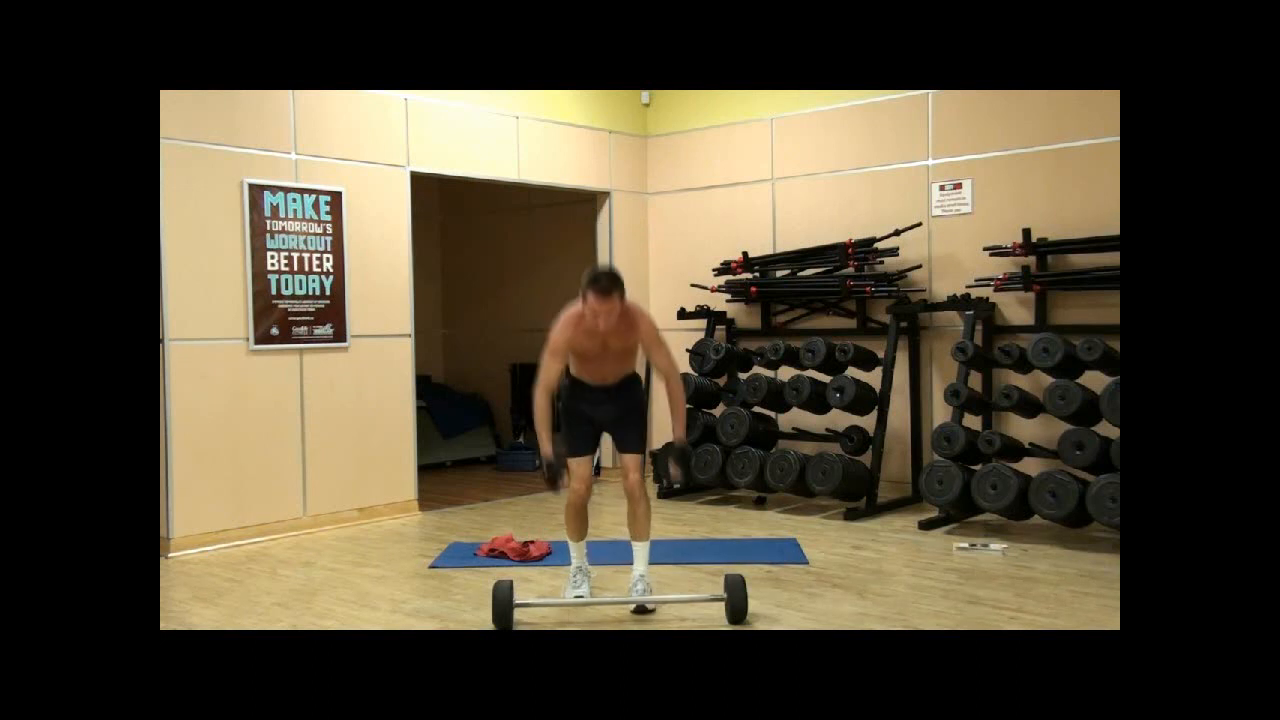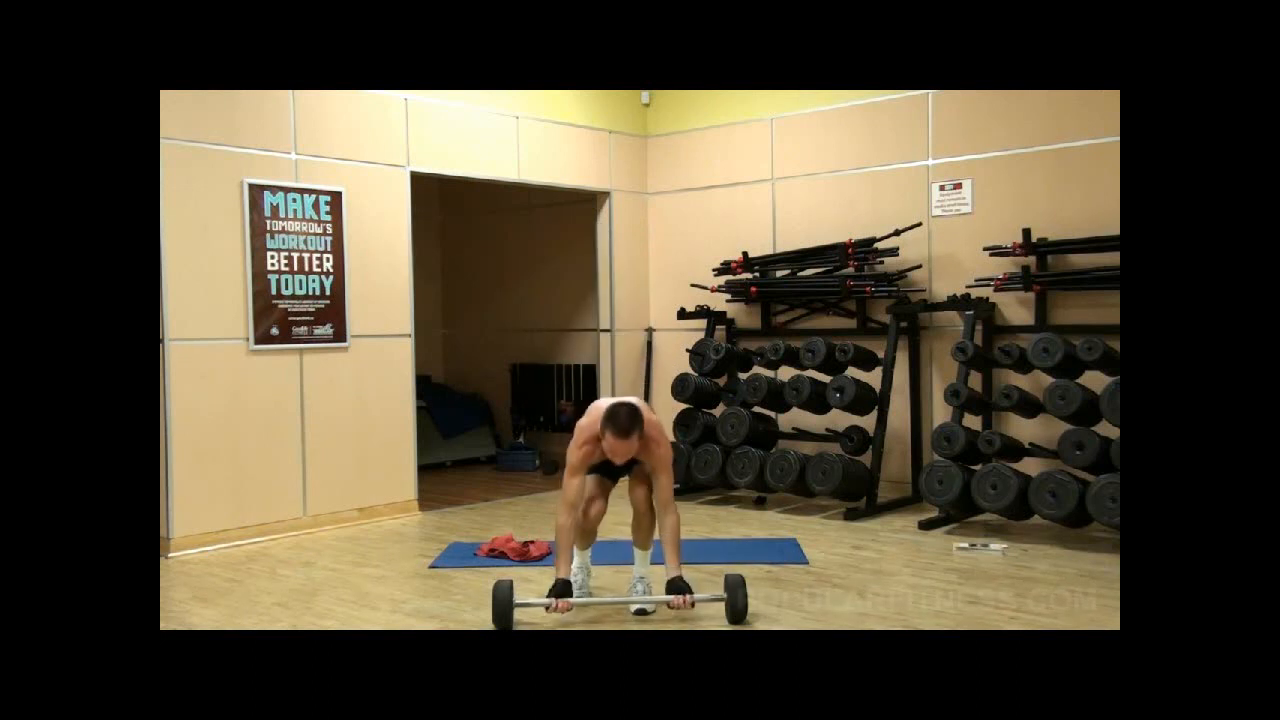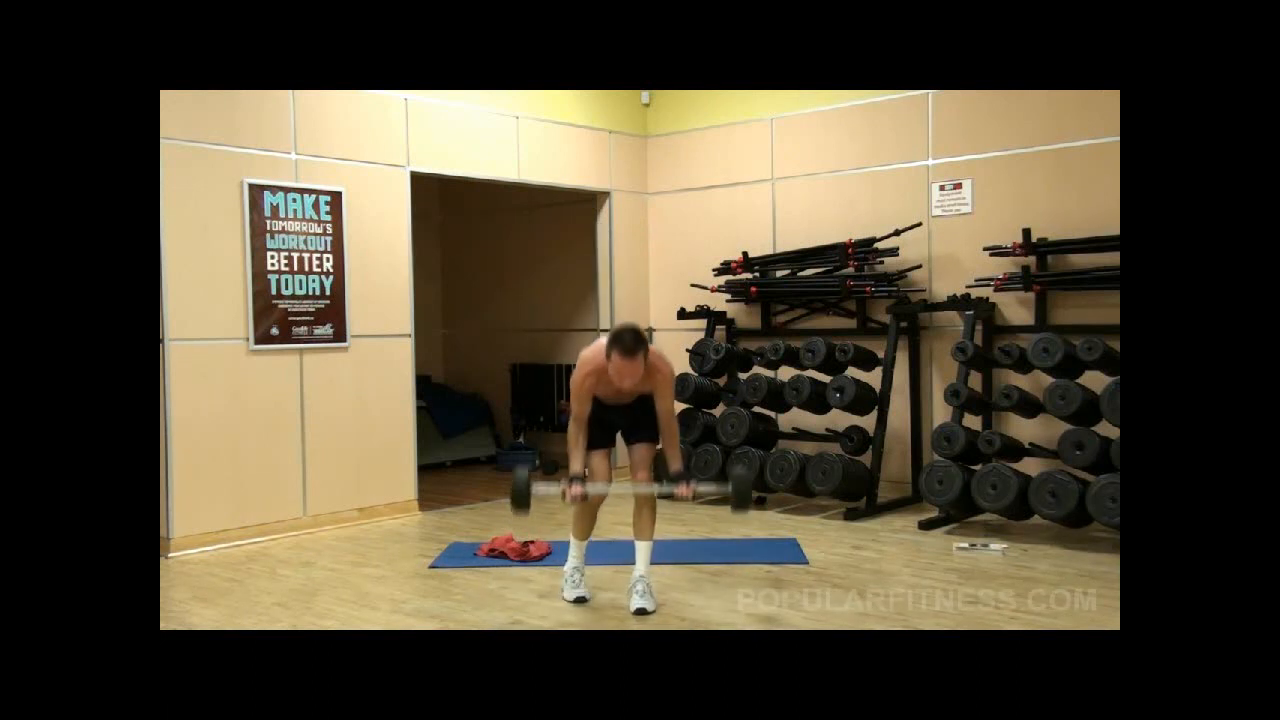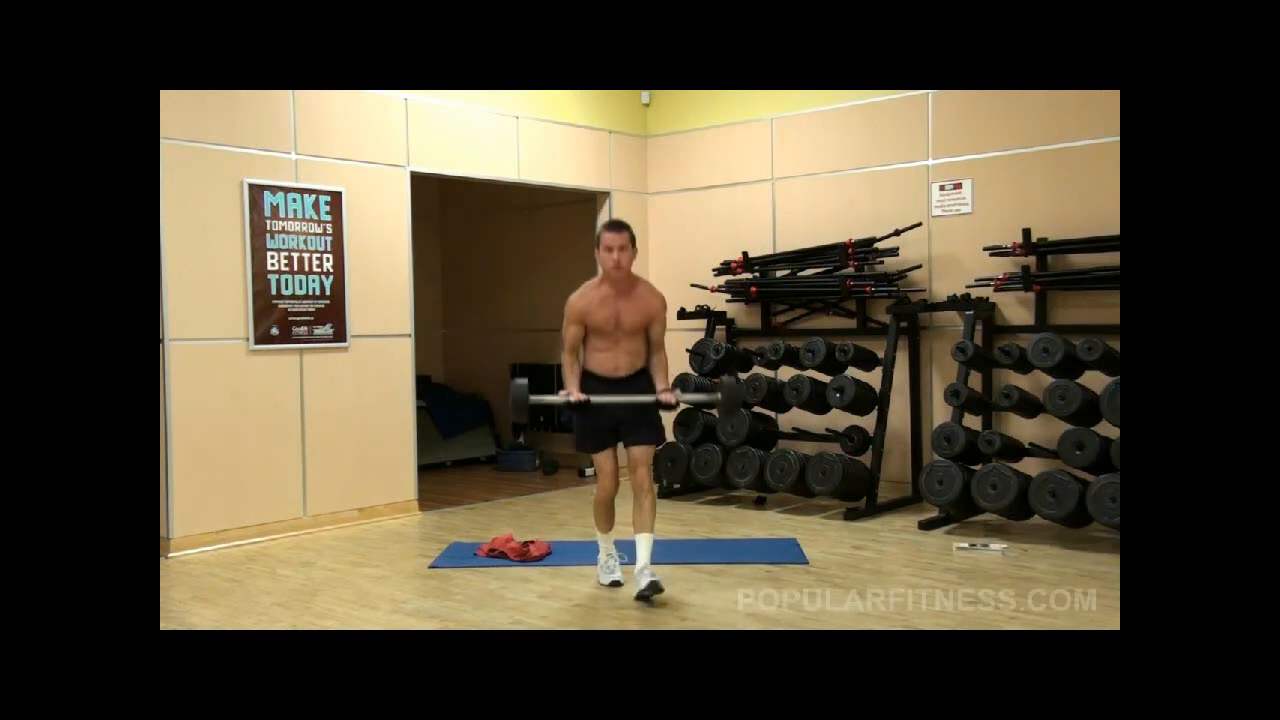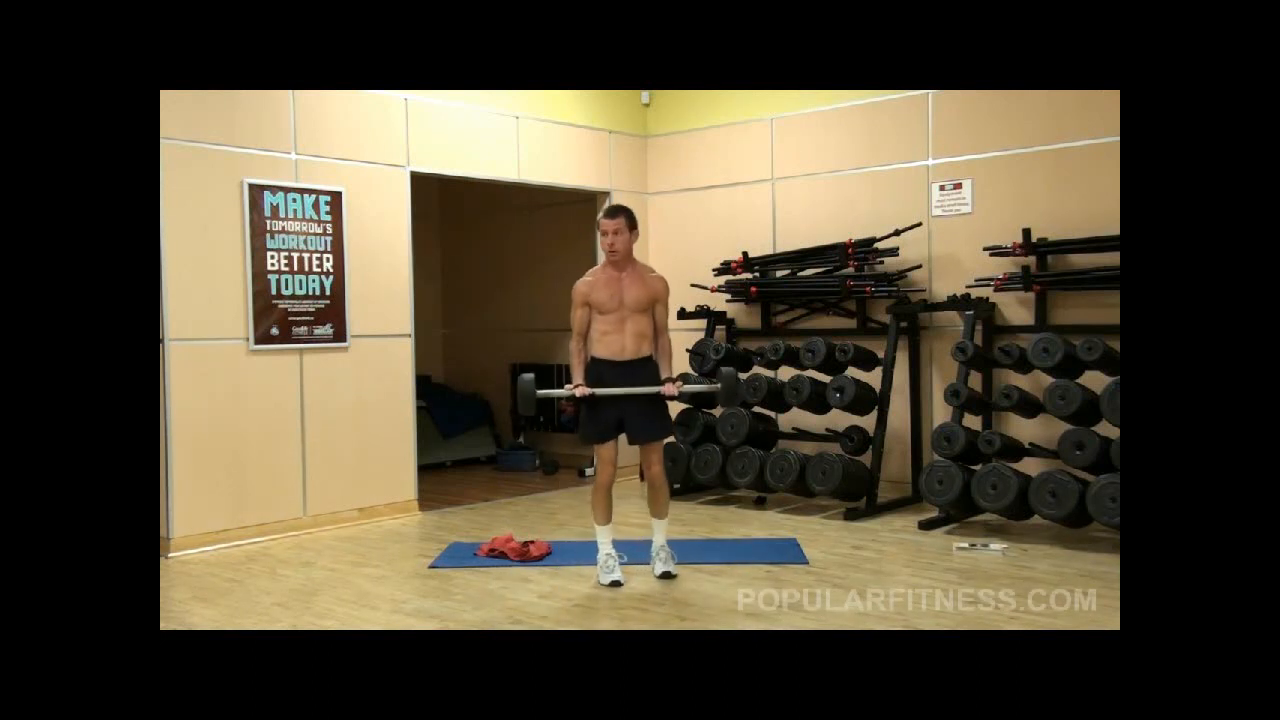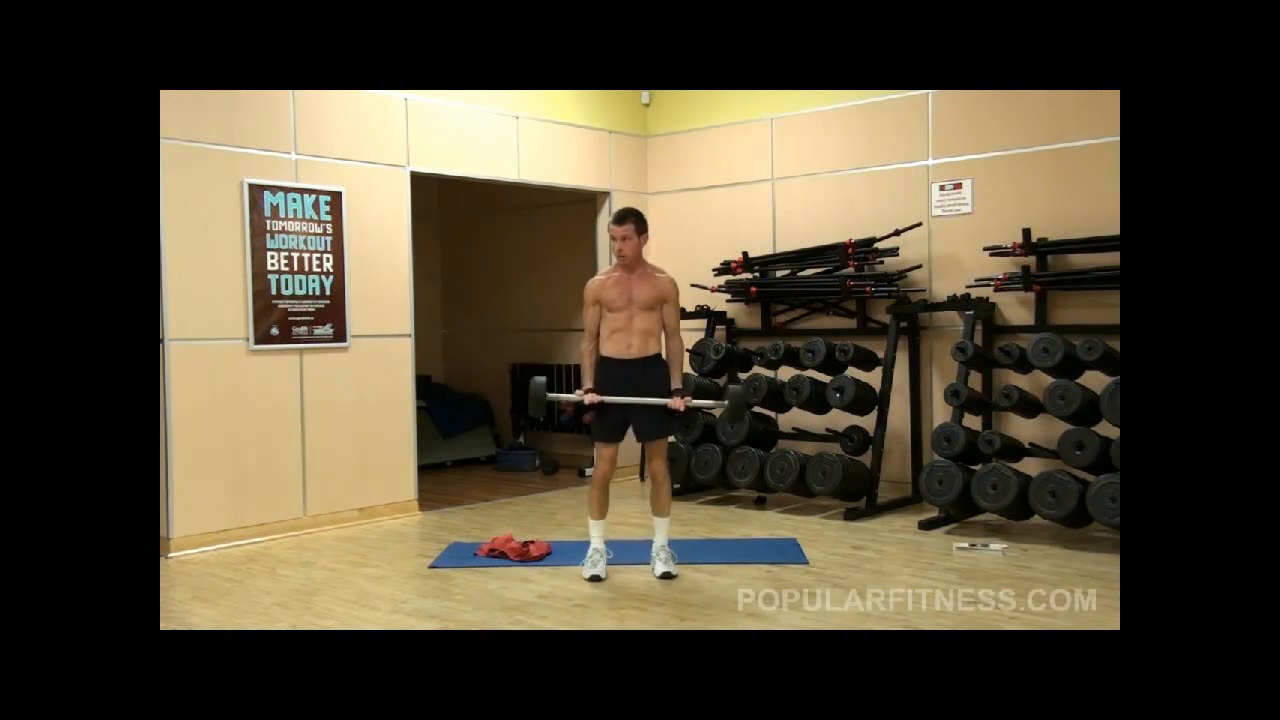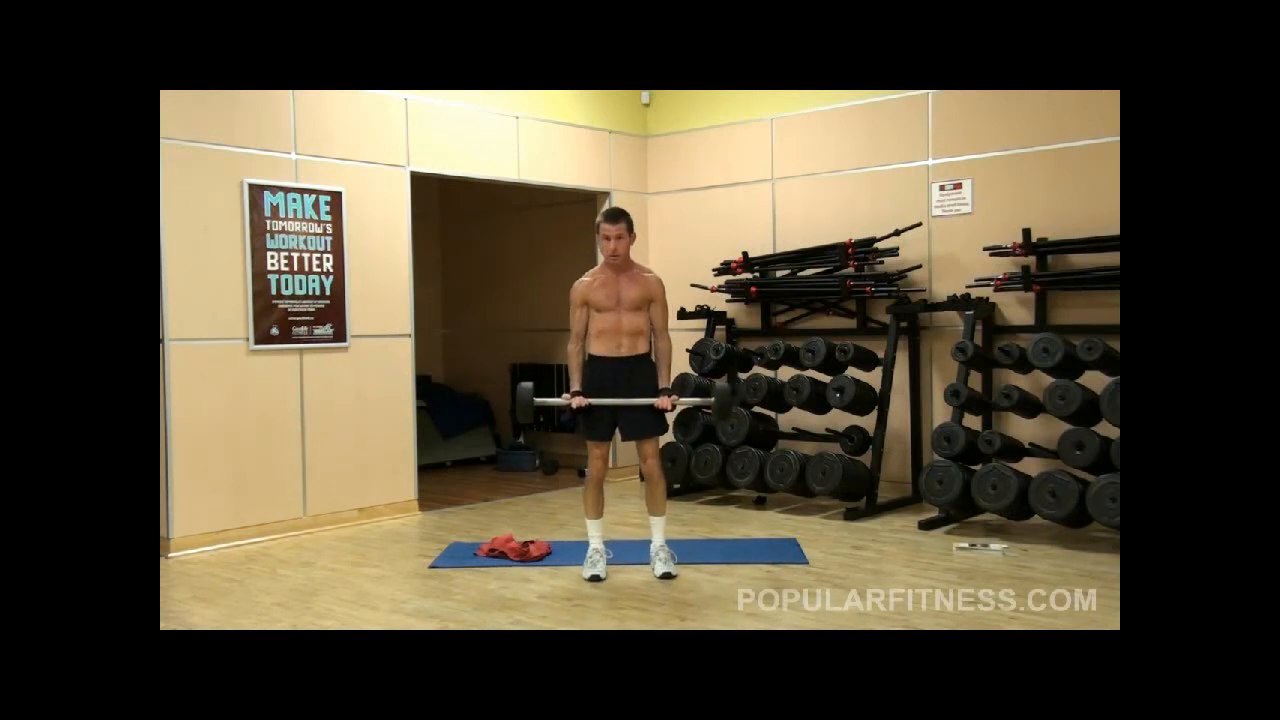
dt=0.5s
person 1, frame 1
left shoulder: (639, 322)
right shoulder: (567, 325)
left elbow: (671, 376)
right elbow: (543, 389)
left wrist: (680, 439)
right wrist: (547, 452)
left hip: (626, 391)
right hip: (581, 394)
left knee: (633, 482)
right knee: (579, 487)
left ankle: (640, 574)
right ankle: (578, 568)
person 1, frame 2
left shoulder: (657, 442)
right shoulder: (584, 441)
left elbow: (667, 510)
right elbow: (567, 511)
left wrist: (675, 577)
right wrist: (562, 578)
left hip: (642, 456)
right hip: (598, 457)
left knee: (642, 497)
right knee: (592, 508)
left ankle: (641, 577)
right ankle: (580, 567)
person 1, frame 3
left shoulder: (661, 368)
right shoulder: (587, 368)
left elbow: (667, 420)
right elbow: (578, 422)
left wrist: (677, 471)
right wrist: (576, 474)
left hip: (641, 407)
right hip: (597, 406)
left knee: (643, 482)
right knee: (597, 487)
left ankle: (641, 577)
right ankle: (575, 564)
person 1, frame 4
left shoulder: (652, 299)
right shoulder: (580, 301)
left elbow: (657, 349)
right elbow: (570, 352)
left wrist: (663, 386)
right wrist: (572, 387)
left hip: (638, 388)
right hip: (596, 390)
left knee: (642, 479)
right knee: (607, 483)
left ankle: (644, 566)
right ankle: (607, 554)
person 1, frame 5
left shoulder: (655, 282)
right shoulder: (585, 286)
left elbow: (661, 335)
right elbow: (578, 339)
left wrist: (667, 377)
right wrist: (578, 379)
left hip: (643, 375)
right hip: (602, 377)
left knee: (655, 469)
right knee: (605, 472)
left ankle: (660, 545)
right ankle: (606, 553)
person 1, frame 6
left shoulder: (663, 283)
right shoulder: (597, 286)
left elbow: (673, 338)
right elbow: (589, 340)
left wrist: (677, 387)
right wrist: (588, 385)
left hip: (651, 372)
right hip: (610, 374)
left knee: (657, 465)
right knee: (603, 466)
left ankle: (660, 546)
right ankle: (597, 547)
person 1, frame 7
left shoulder: (650, 282)
right shoulder: (583, 286)
left elbow: (661, 337)
right elbow: (576, 341)
left wrist: (664, 386)
right wrist: (575, 388)
left hip: (639, 371)
right hip: (598, 372)
left knee: (651, 462)
right knee: (596, 464)
left ankle: (659, 545)
right ankle: (596, 547)
